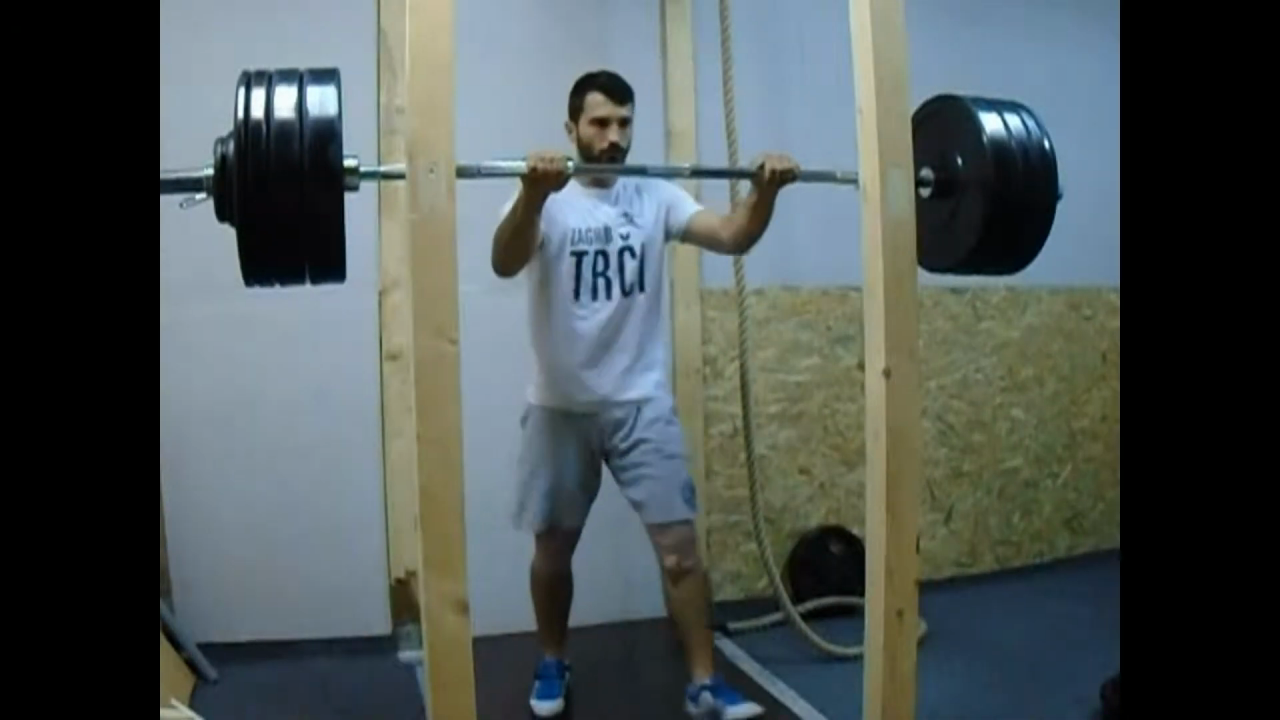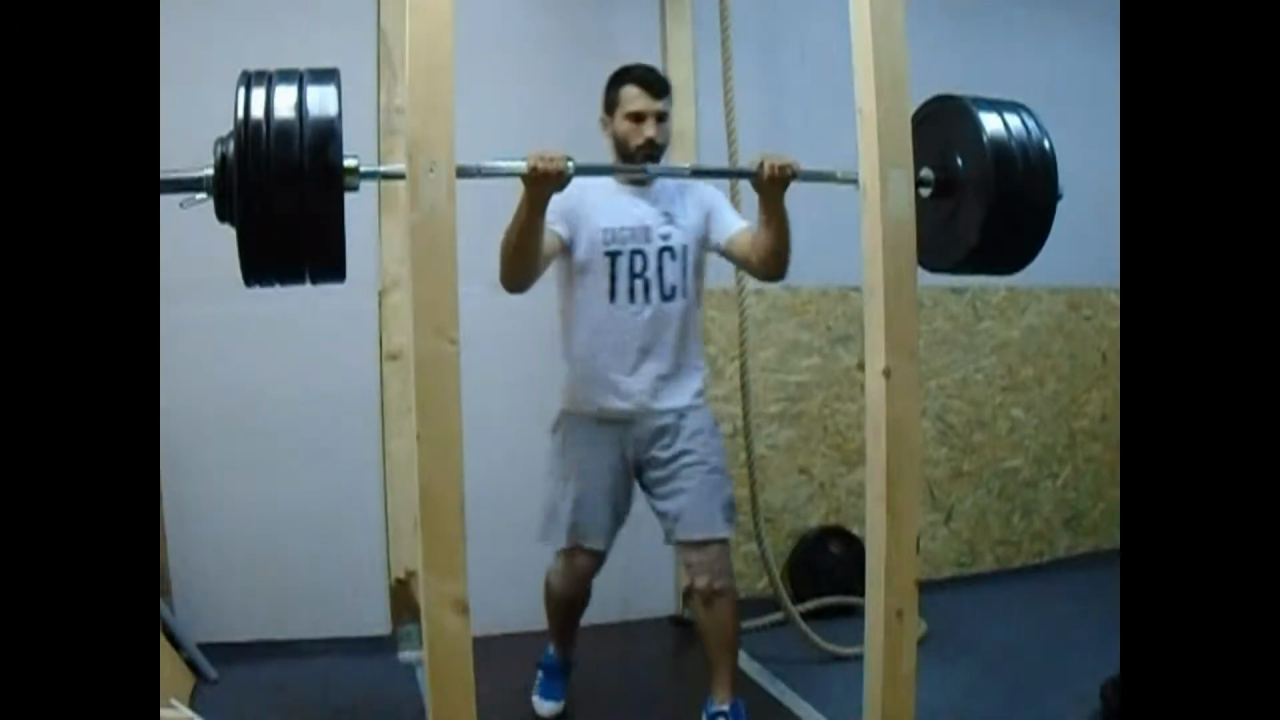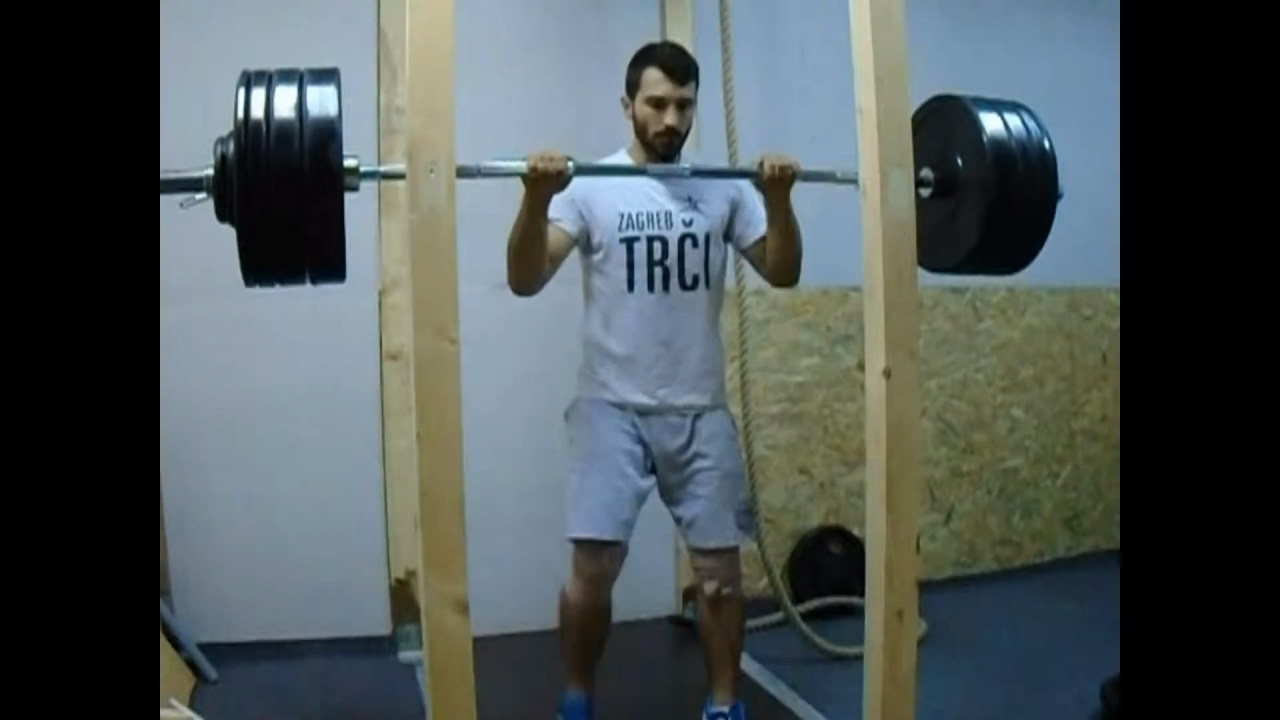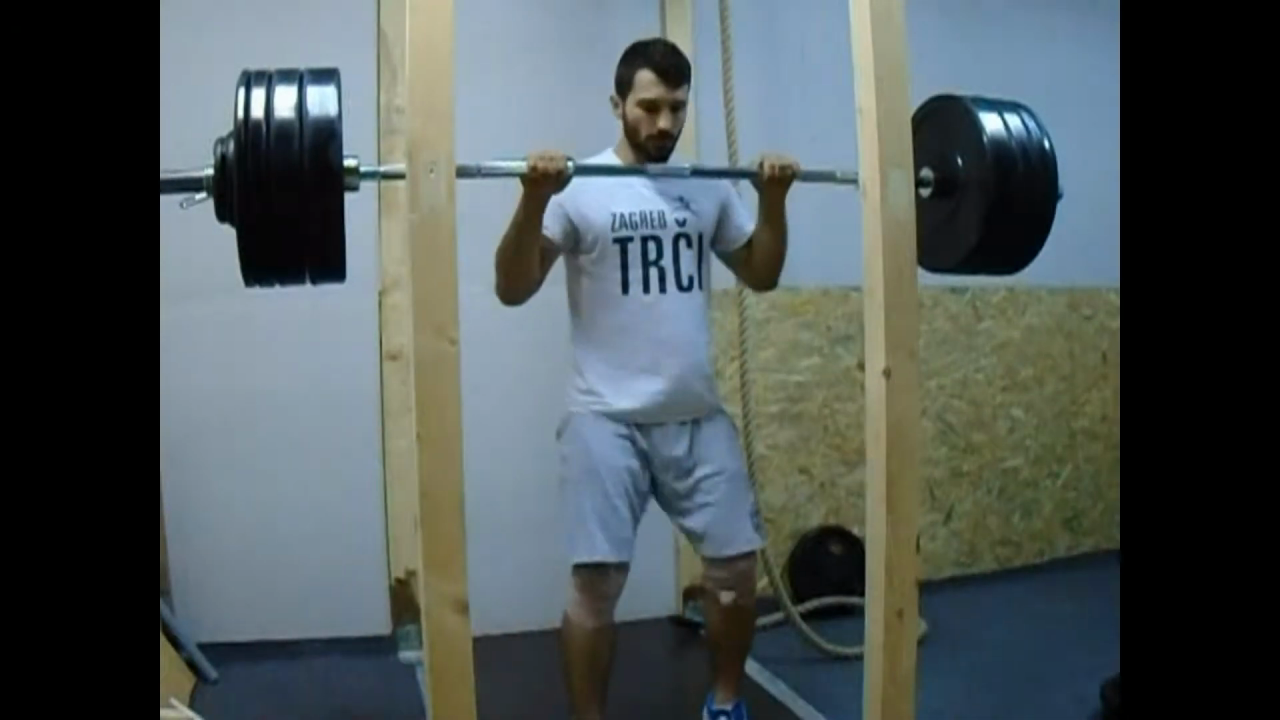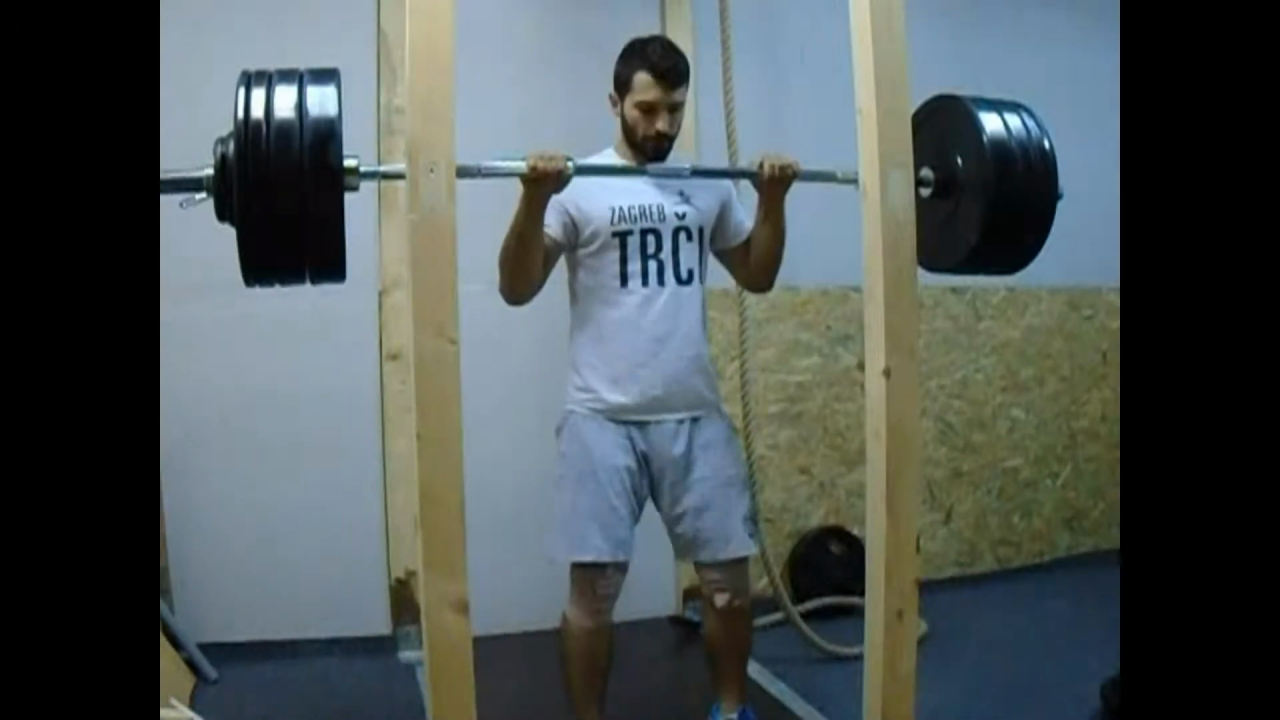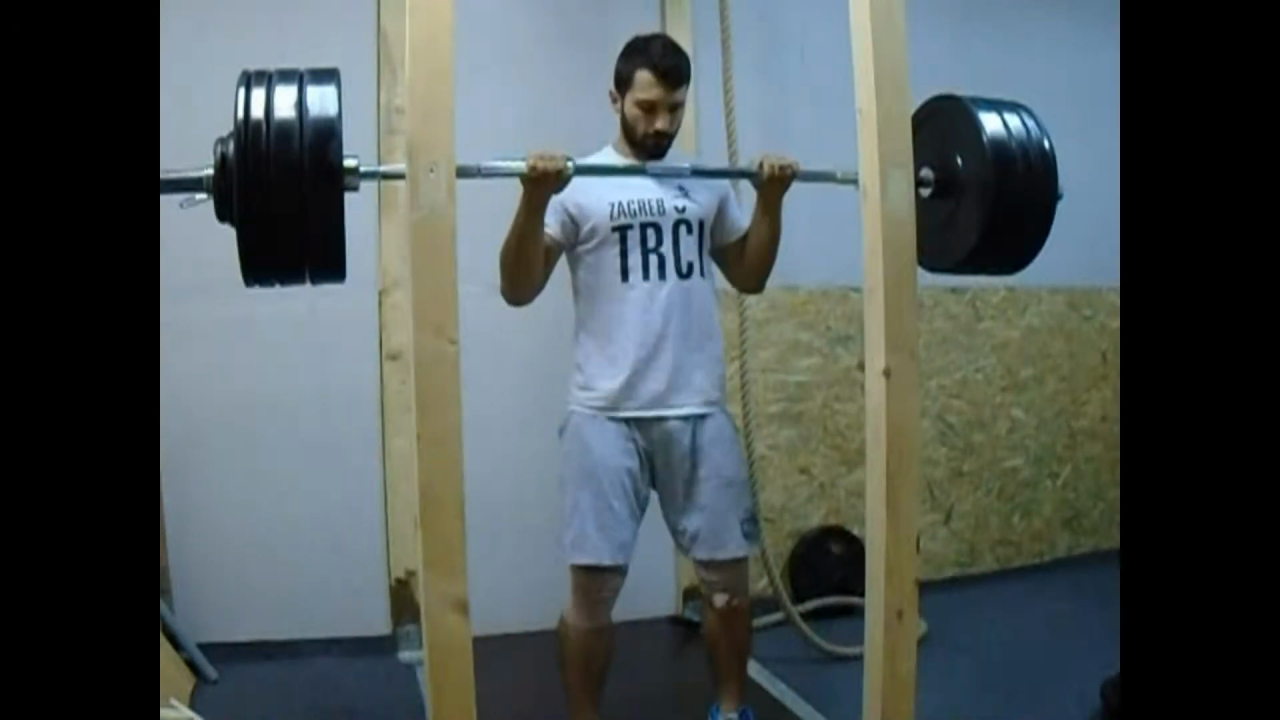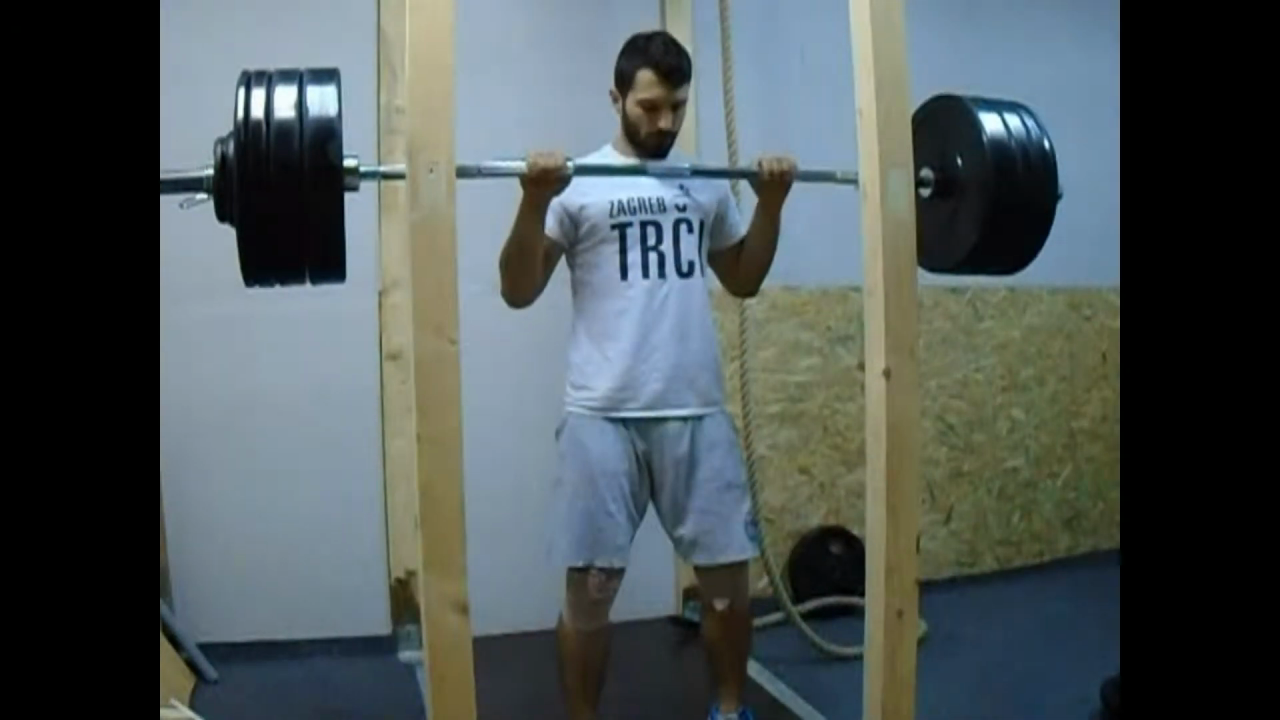
dt=0.2s
person 1, frame 1
left shoulder: (657, 198)
right shoulder: (548, 203)
left elbow: (731, 236)
right elbow: (504, 262)
left wrist: (765, 192)
right wrist: (533, 191)
left hip: (642, 401)
right hip: (560, 407)
left knee: (678, 541)
right knee: (553, 546)
right ankle: (553, 663)
person 1, frame 2
left shoulder: (697, 199)
right shoulder: (575, 200)
left elbow: (768, 266)
right elbow: (515, 277)
left wrist: (773, 199)
right wrist: (535, 197)
left hip: (680, 413)
right hip: (595, 414)
left knee: (709, 560)
right knee: (577, 562)
right ankle: (558, 656)
person 1, frame 3
left shoulder: (725, 189)
right shoulder: (590, 187)
left elbow: (783, 272)
right elbow: (525, 280)
left wrist: (778, 198)
right wrist: (537, 197)
left hip: (699, 409)
right hip: (611, 405)
left knee: (719, 565)
right knee: (595, 565)
person 1, frame 4
left shoulder: (712, 189)
right shoulder: (579, 189)
left elbow: (762, 276)
right elbow: (513, 288)
left wrist: (774, 200)
right wrist: (532, 200)
left hip: (697, 416)
right hip: (604, 418)
left knee: (735, 571)
right knee: (596, 585)
person 1, frame 5
left shoulder: (709, 187)
right shoulder: (578, 187)
left elbow: (757, 277)
right elbow: (517, 289)
left wrist: (773, 200)
right wrist: (533, 199)
left hip: (695, 415)
right hip: (603, 417)
left knee: (729, 576)
right knee: (594, 585)
person 1, frame 6
left shoulder: (708, 184)
right shoulder: (578, 186)
left elbow: (750, 276)
right elbow: (517, 290)
left wrist: (770, 200)
right wrist: (533, 200)
left hip: (700, 412)
right hip: (606, 416)
left knee: (727, 574)
right knee: (594, 585)
person 1, frame 7
left shoulder: (707, 185)
right shoulder: (578, 185)
left elbow: (743, 281)
right elbow: (518, 292)
left wrist: (771, 203)
right wrist: (533, 201)
left hip: (698, 413)
right hip: (603, 416)
left knee: (728, 574)
right knee: (589, 588)
